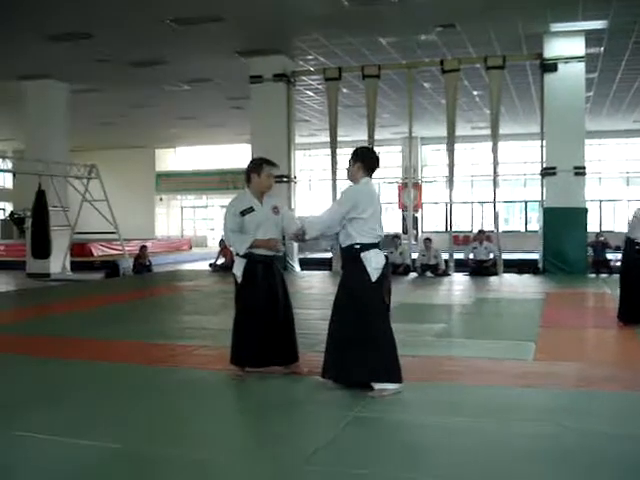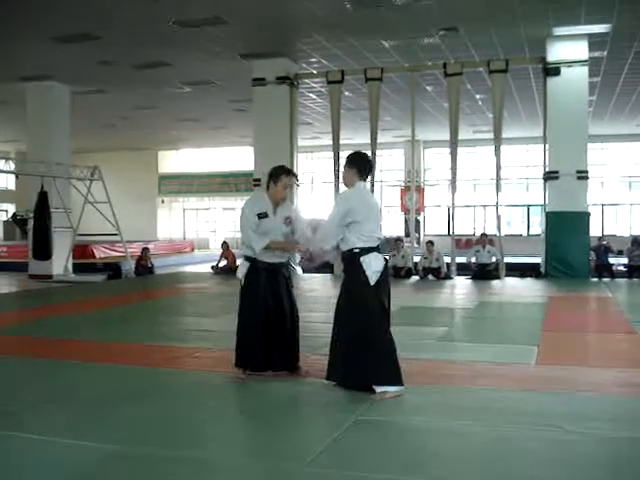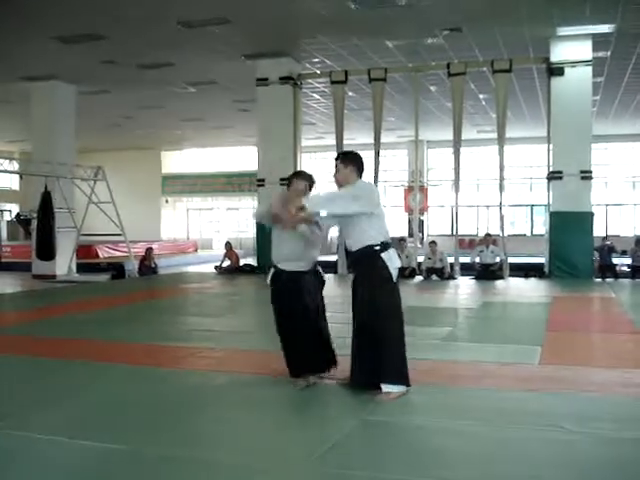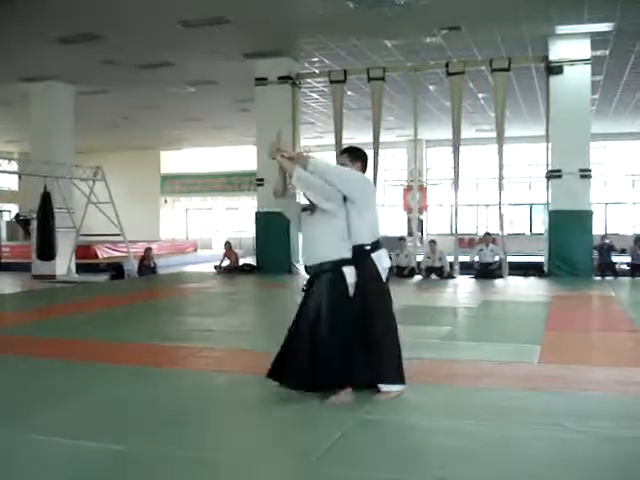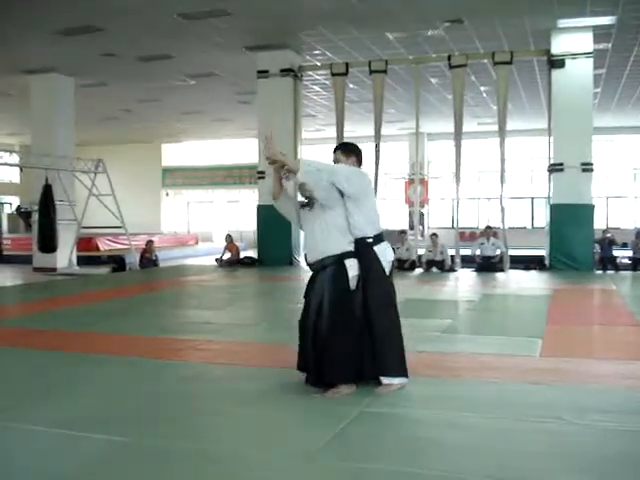
dt=0.7s
person 1, frame 1
left shoulder: (355, 192)
right shoulder: (369, 193)
left elbow: (330, 221)
right elbow: (343, 225)
left wrist: (304, 230)
right wrist: (311, 228)
left hip: (362, 263)
right hip: (365, 261)
left knee: (373, 321)
right knee: (350, 319)
left ankle: (388, 379)
right ankle: (355, 372)
person 1, frame 2
left shoulder: (349, 197)
right shoulder: (367, 198)
left elbow: (330, 230)
left wrist: (313, 250)
right wrist: (324, 249)
left hip: (363, 267)
right hip: (366, 264)
left knee: (373, 325)
right knee: (351, 322)
left ankle: (389, 382)
right ankle: (354, 375)
person 1, frame 3
left shoulder: (365, 191)
right shoulder: (347, 199)
left elbow: (329, 201)
right elbow: (330, 208)
right wrist: (305, 213)
left hip: (378, 263)
right hip: (362, 264)
left knee: (386, 321)
right knee: (363, 321)
left ankle: (395, 382)
right ankle: (365, 374)
person 1, frame 4
left shoulder: (362, 184)
right shoulder: (346, 189)
left elbow: (327, 171)
right elbow: (324, 178)
left wrist: (300, 158)
right wrist: (294, 162)
left hip: (369, 260)
right hip: (354, 260)
left knee: (379, 320)
right knee: (356, 320)
left ankle: (392, 381)
right ankle: (363, 375)
person 1, frame 5
left shoulder: (356, 178)
right shoulder: (345, 184)
left elbow: (318, 169)
right elbow: (318, 176)
left wrist: (283, 160)
right wrist: (282, 162)
left hip: (371, 254)
right hip: (358, 253)
left knee: (382, 313)
right knee: (362, 313)
left ankle: (395, 374)
person 2, frame 1
left shoulder: (274, 203)
right shoulder: (238, 204)
left elbow: (292, 226)
right elbow: (231, 236)
right wrist: (260, 243)
left hip: (272, 266)
right hip: (250, 267)
left knee: (282, 313)
right knee: (248, 315)
left ankle: (287, 359)
right ankle: (241, 362)
person 2, frame 2
left shoulder: (290, 210)
right shoulder: (252, 205)
left elbow: (301, 236)
right elbow: (250, 237)
right wrist: (280, 244)
left hip: (280, 271)
right hip: (256, 271)
left knee: (287, 317)
right knee: (252, 318)
left ankle: (288, 362)
right ankle: (246, 364)
person 2, frame 3
right shoulder: (276, 208)
left elbow: (317, 236)
right elbow: (261, 216)
right wrist: (275, 210)
left hip: (307, 277)
right hip: (281, 277)
left knee: (314, 322)
right knee: (290, 326)
left ankle: (317, 366)
right ankle: (302, 370)
person 2, frame 4
left shoulder: (334, 201)
right shoulder: (305, 212)
left elbow: (305, 179)
right elbow: (281, 195)
left wrist: (282, 159)
right wrist: (283, 166)
left hip: (336, 276)
right hip: (318, 277)
left knee: (333, 331)
right knee: (305, 329)
left ankle: (343, 386)
right ankle: (307, 379)
person 2, frame 5
left shoulder: (330, 197)
right shoulder: (303, 210)
right elbow: (280, 198)
right wrist: (277, 171)
left hip: (340, 270)
right hip: (322, 272)
left knee: (338, 325)
right knee: (314, 324)
left ankle: (346, 380)
right ankle: (324, 375)
